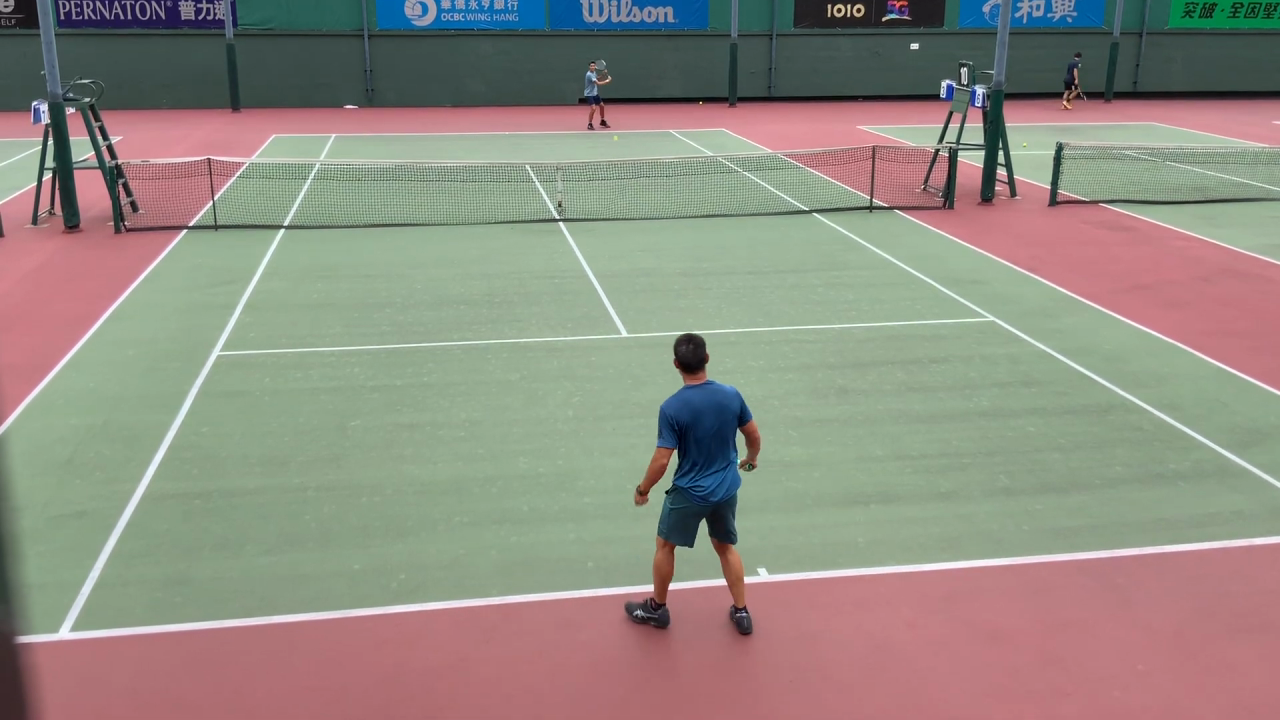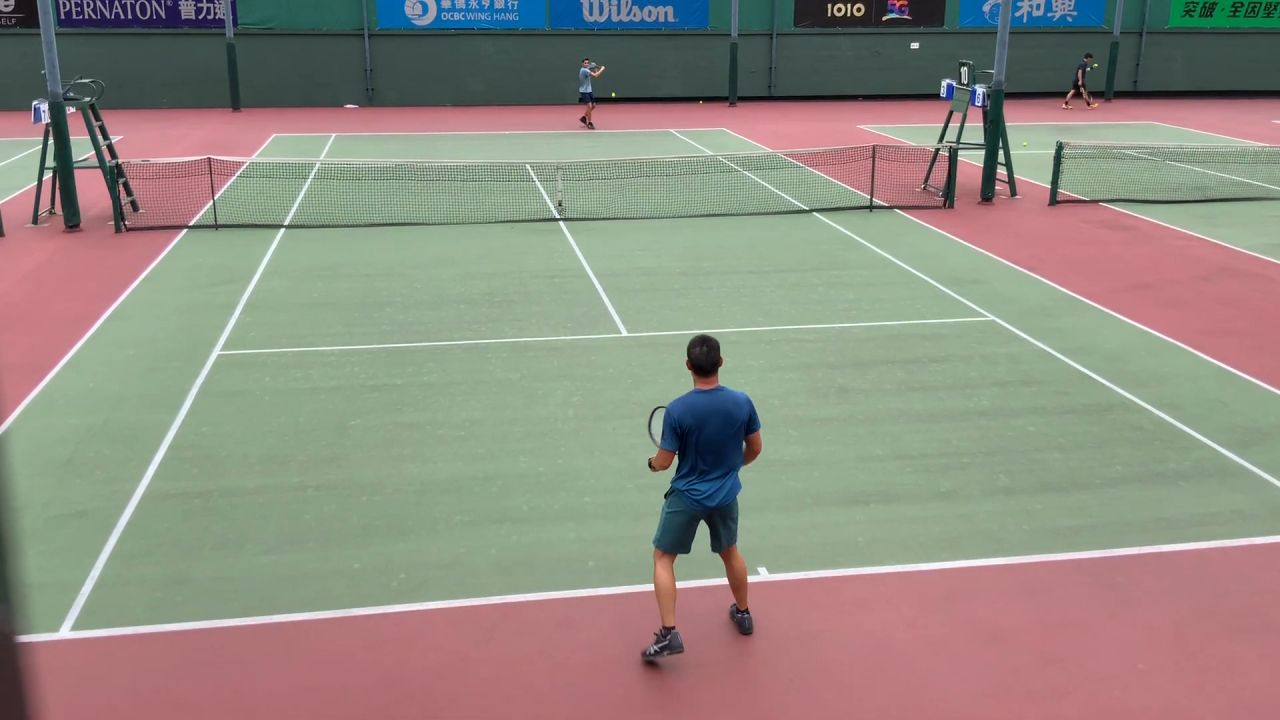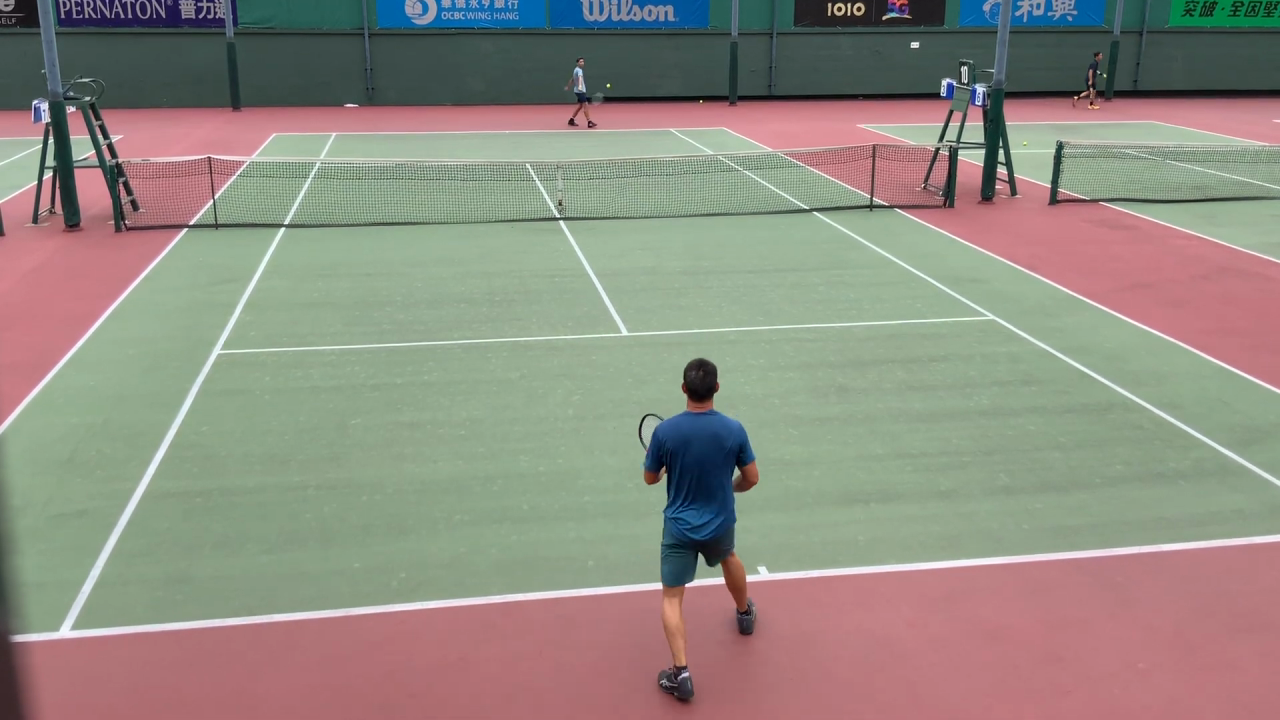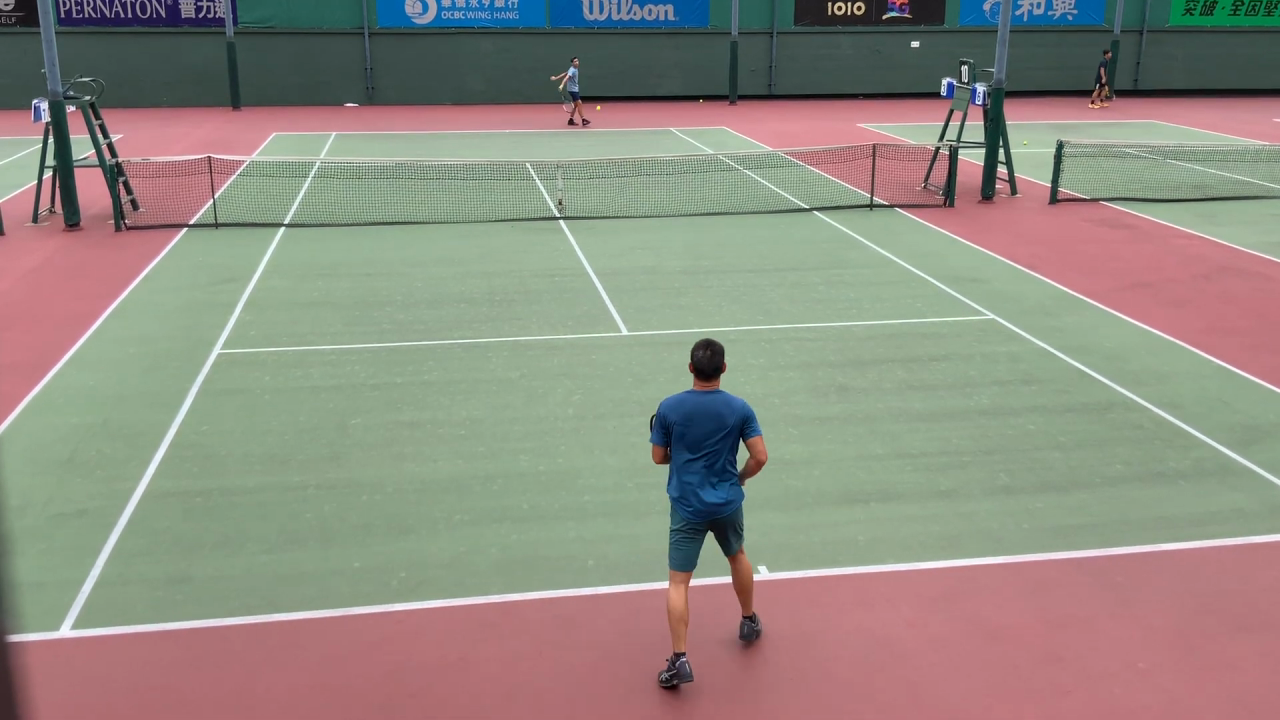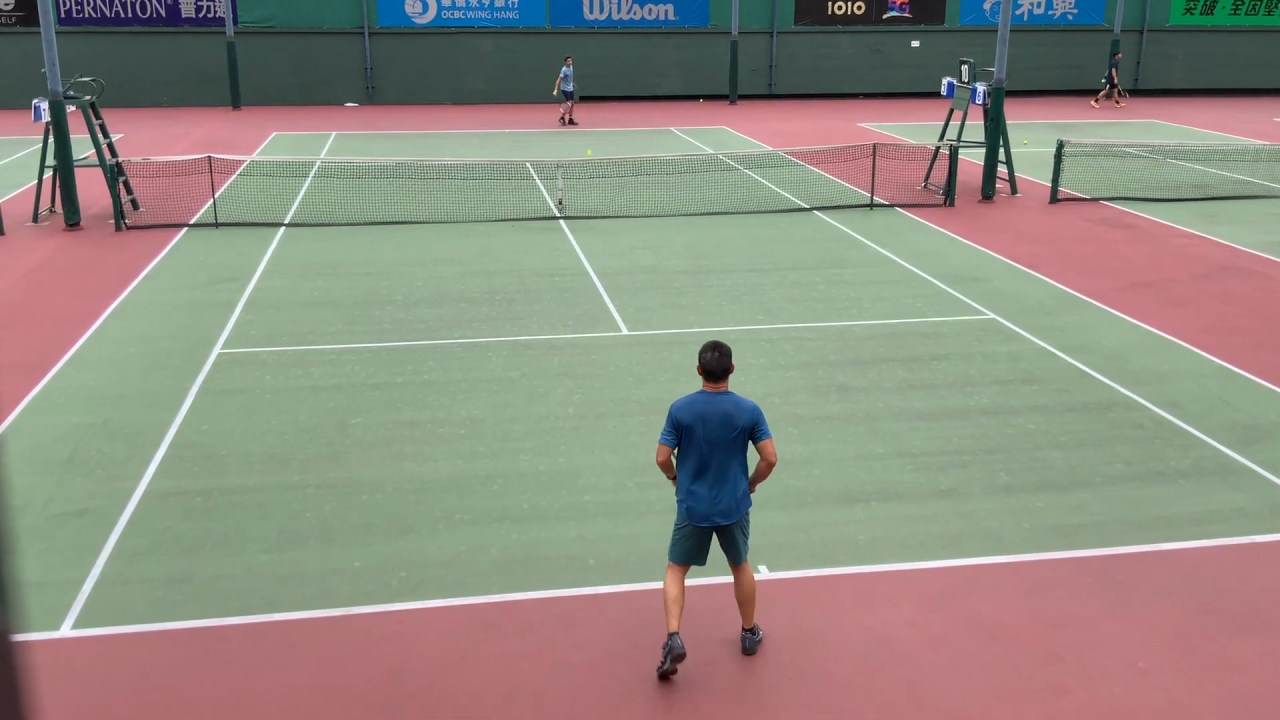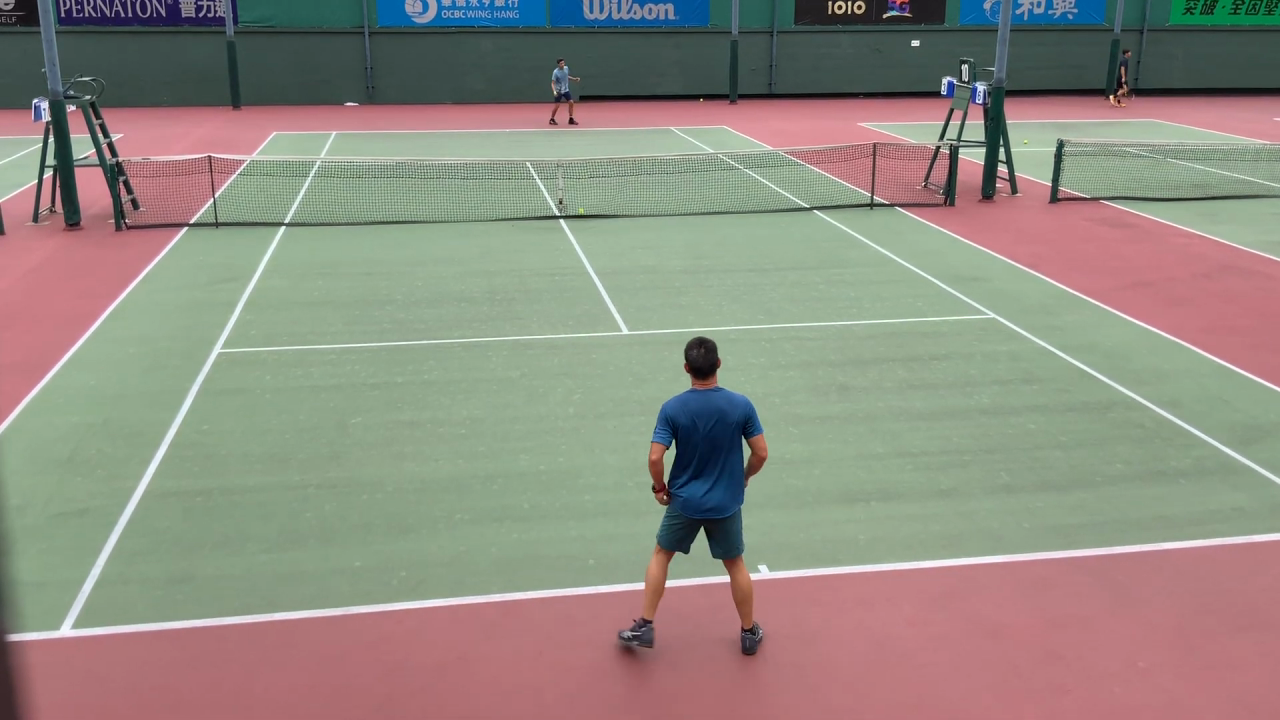
dt=0.2s
person 1, frame 1
left shoulder: (672, 408)
right shoulder: (732, 396)
left elbow: (662, 460)
right elbow: (754, 437)
left wrist: (643, 487)
right wrist: (752, 458)
left hip: (689, 495)
right hip: (726, 490)
left knee: (666, 546)
right knee: (726, 549)
left ankle: (657, 607)
right ankle: (741, 612)
person 1, frame 2
left shoulder: (677, 410)
right shoulder: (741, 402)
left elbow: (665, 461)
right elbow: (755, 449)
left wrist: (653, 463)
left hip: (686, 497)
right hip: (725, 495)
left knee: (662, 559)
right knee: (729, 552)
left ankle: (668, 633)
right ankle: (743, 614)
person 1, frame 3
left shoulder: (664, 431)
right shoulder: (734, 429)
left elbow: (650, 478)
right elbow: (751, 478)
left hip: (680, 526)
right hip: (719, 521)
left knee: (671, 598)
right knee: (728, 558)
left ankle: (680, 672)
right ankle: (744, 612)
person 1, frame 4
left shoulder: (669, 408)
right shoulder: (739, 408)
left elbow: (658, 457)
right elbow: (760, 456)
right wrist: (739, 478)
left hip: (686, 508)
right hip: (726, 503)
left knee: (678, 582)
right knee: (737, 556)
left ankle: (679, 659)
right ankle: (748, 622)
person 1, frame 5
left shoulder: (680, 409)
right shoulder: (749, 410)
left elbow: (664, 460)
right elbow: (770, 459)
right wrist: (751, 484)
left hip: (692, 509)
right hip: (733, 508)
left knee: (675, 572)
right knee: (741, 569)
left ankle: (674, 638)
right ankle: (749, 634)
person 1, frame 6
left shoulder: (672, 409)
right shoulder: (741, 405)
left elbow: (654, 458)
right elbow: (760, 454)
left wrist: (659, 488)
right wrist: (743, 479)
left hip: (684, 502)
right hip: (725, 503)
left knee: (661, 557)
right knee: (736, 565)
left ankle: (644, 626)
right ankle: (748, 632)
